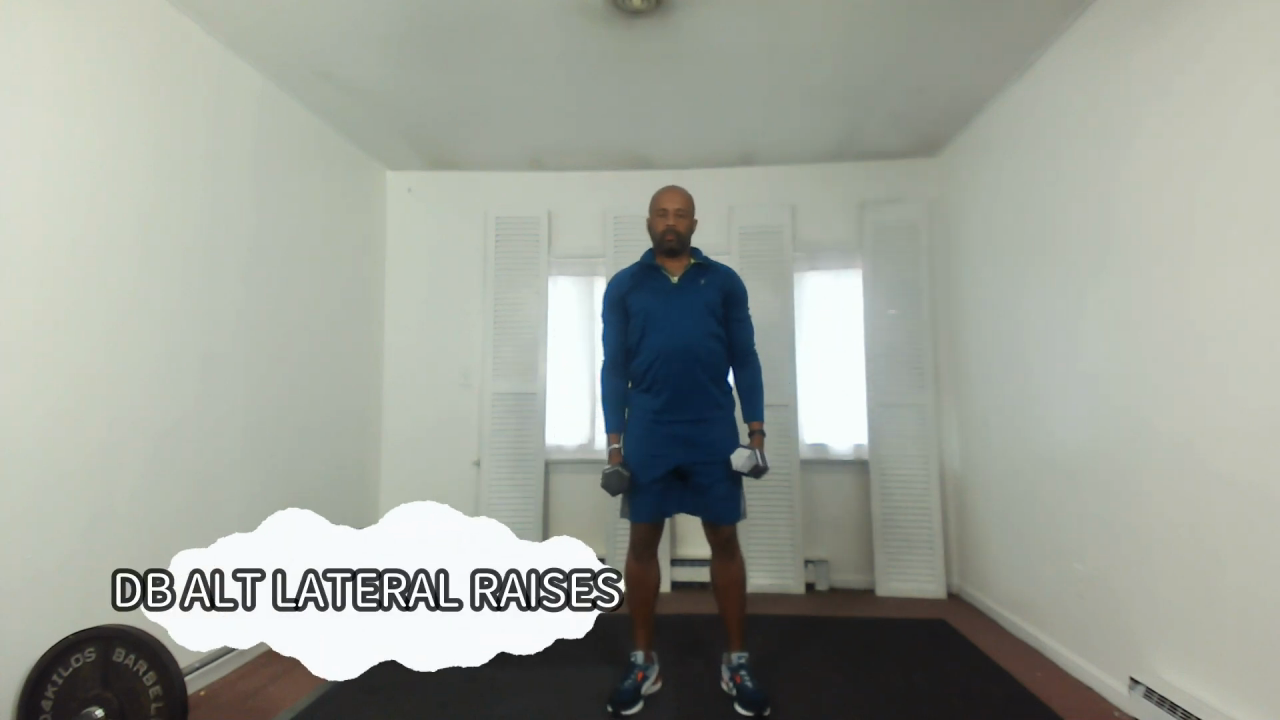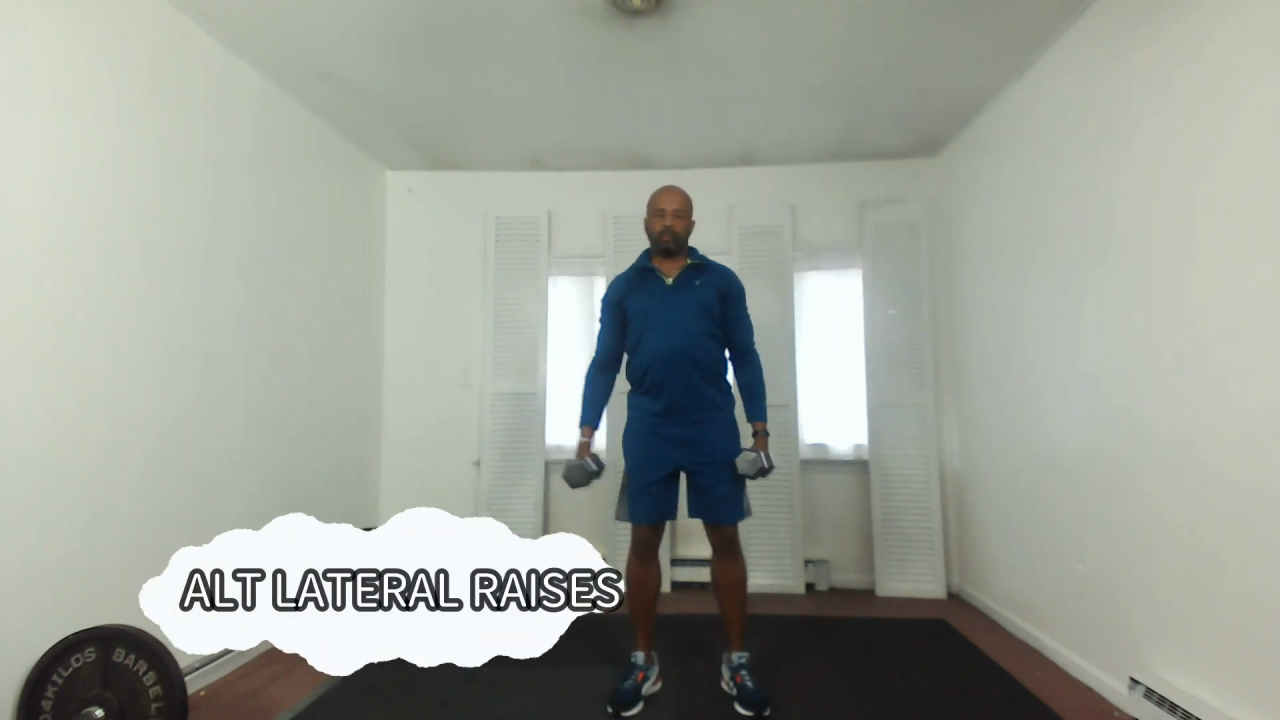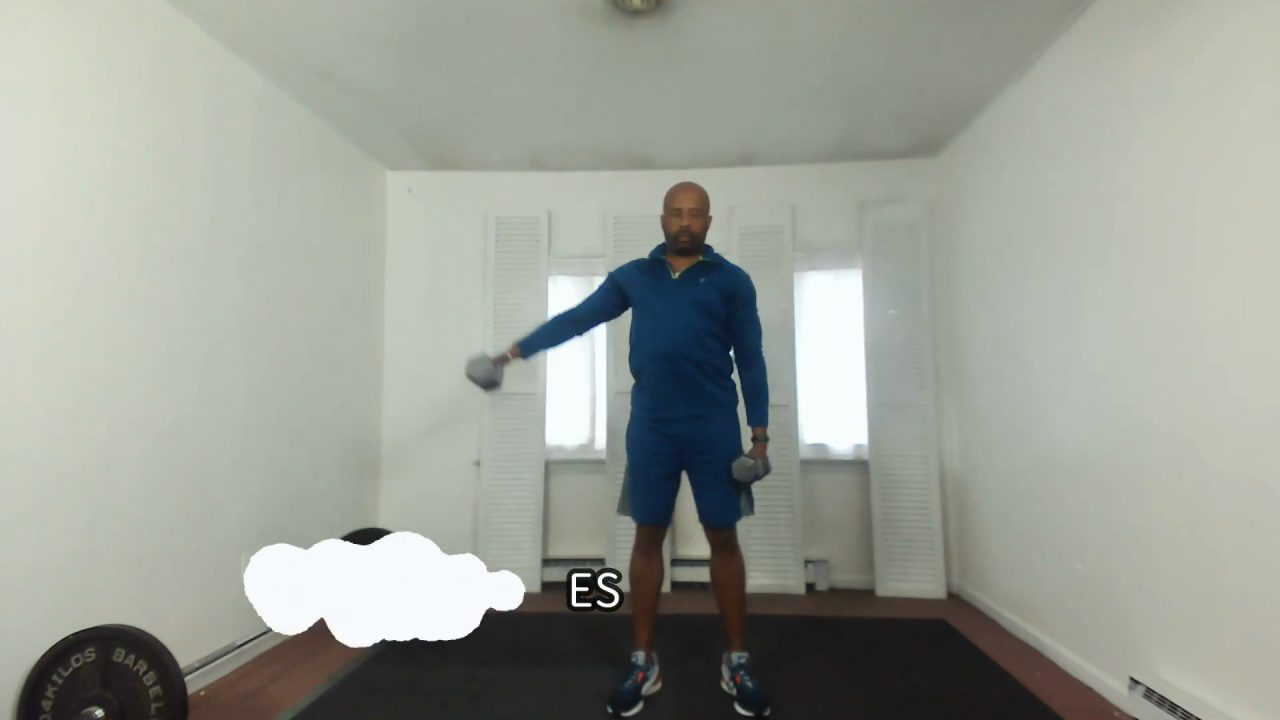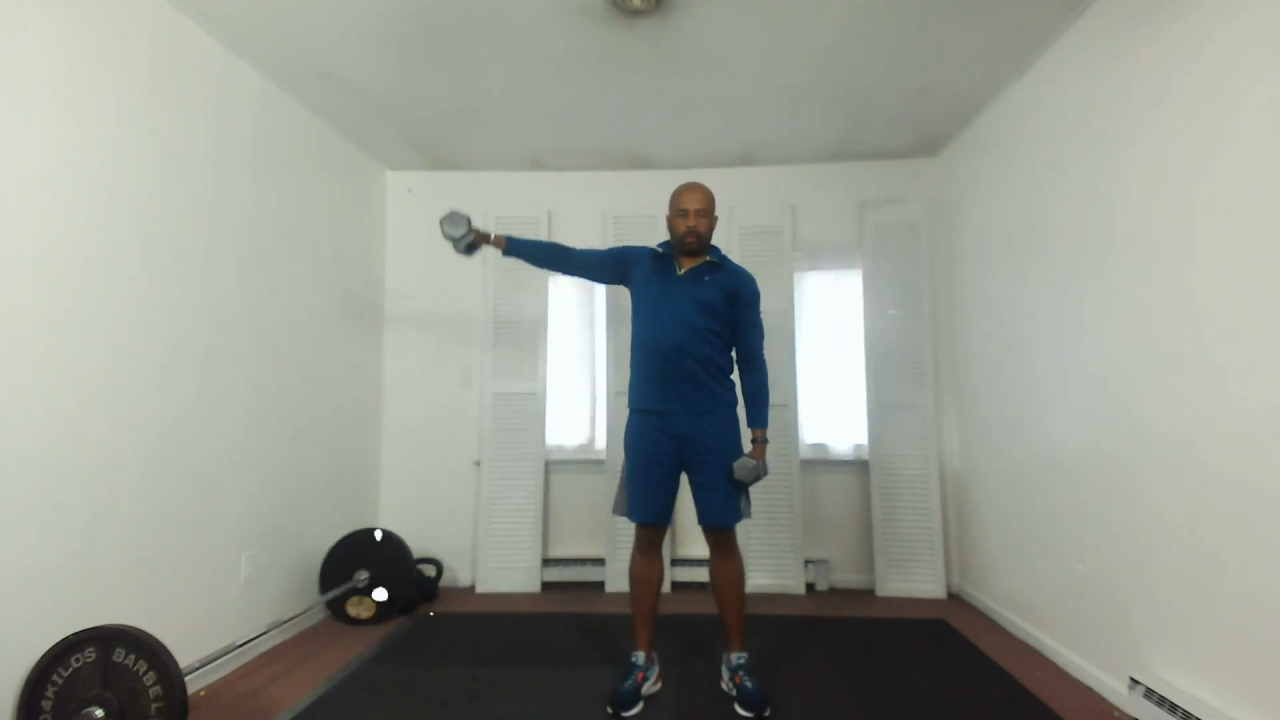
dt=0.3s
person 1, frame 1
left shoulder: (724, 281)
right shoulder: (623, 286)
left elbow: (744, 357)
right elbow: (614, 366)
left wrist: (756, 427)
right wrist: (614, 438)
left hip: (713, 430)
right hip: (648, 431)
left knee: (724, 540)
right knee: (643, 540)
left ankle: (736, 663)
right ankle: (642, 663)
person 1, frame 2
left shoulder: (722, 281)
right shoulder: (622, 288)
left elbow: (744, 357)
right elbow: (605, 364)
left wrist: (759, 427)
right wrist: (588, 432)
left hip: (713, 430)
right hip: (648, 431)
left knee: (725, 540)
right knee: (643, 542)
left ankle: (736, 663)
right ankle: (643, 663)
person 1, frame 3
left shoulder: (732, 281)
right shoulder: (634, 276)
left elbow: (750, 359)
right elbow: (578, 317)
left wrist: (759, 433)
right wrist: (519, 349)
left hip: (713, 427)
right hip: (650, 426)
left knee: (723, 538)
right knee: (647, 538)
left ankle: (736, 663)
right ankle: (642, 663)
person 1, frame 4
left shoulder: (737, 281)
right shoulder: (638, 264)
left elbow: (752, 361)
right elbow: (568, 257)
left wrist: (759, 433)
right wrist: (499, 243)
left hip: (714, 427)
right hip: (649, 424)
left knee: (722, 539)
right knee: (647, 538)
left ankle: (736, 663)
right ankle: (643, 663)
